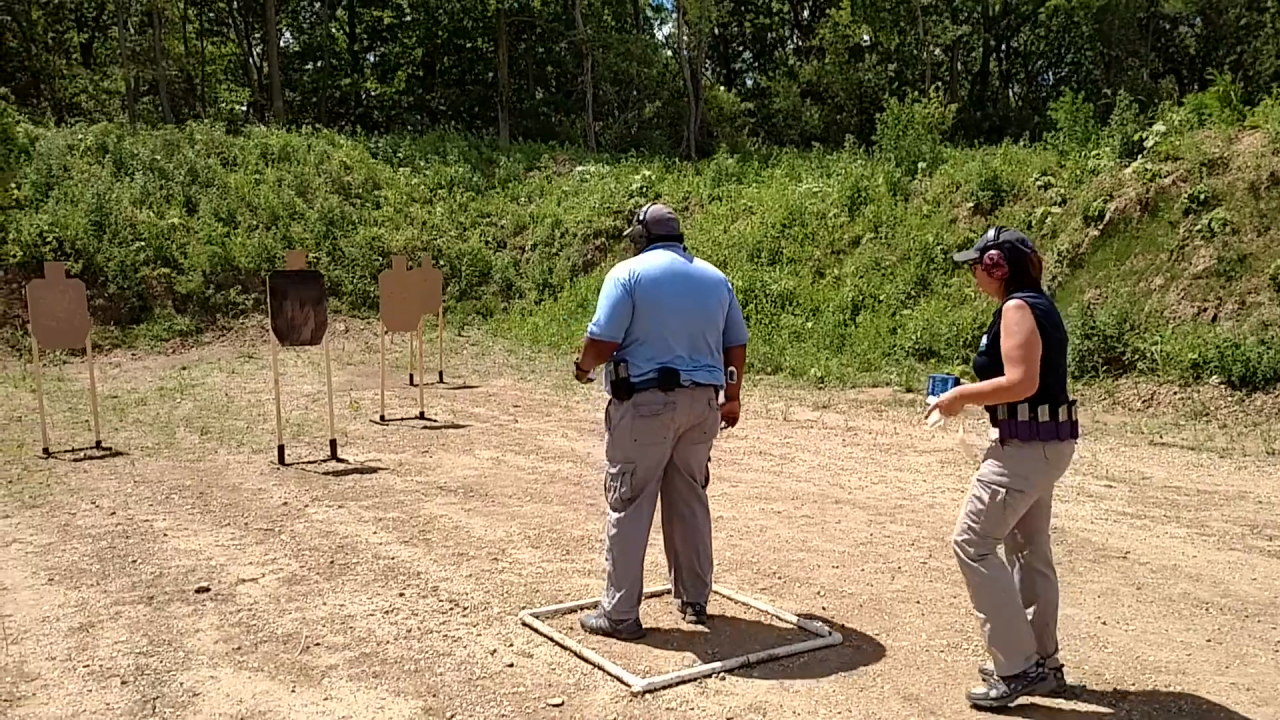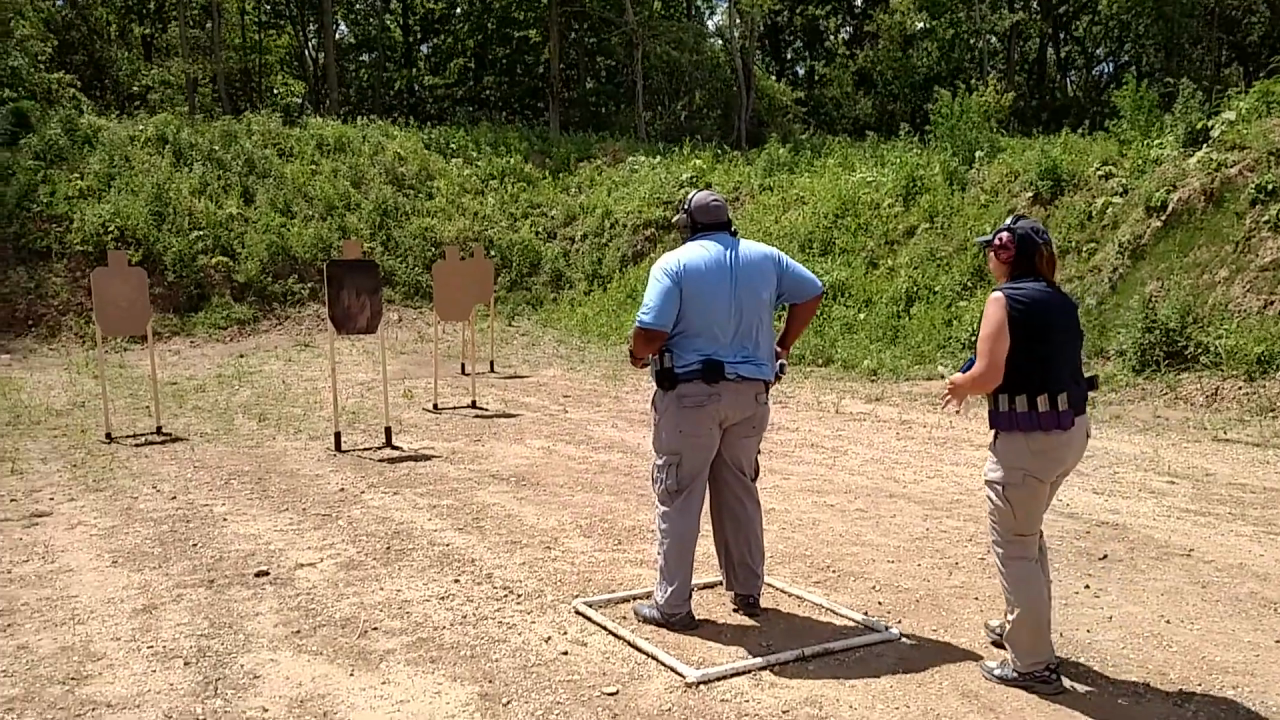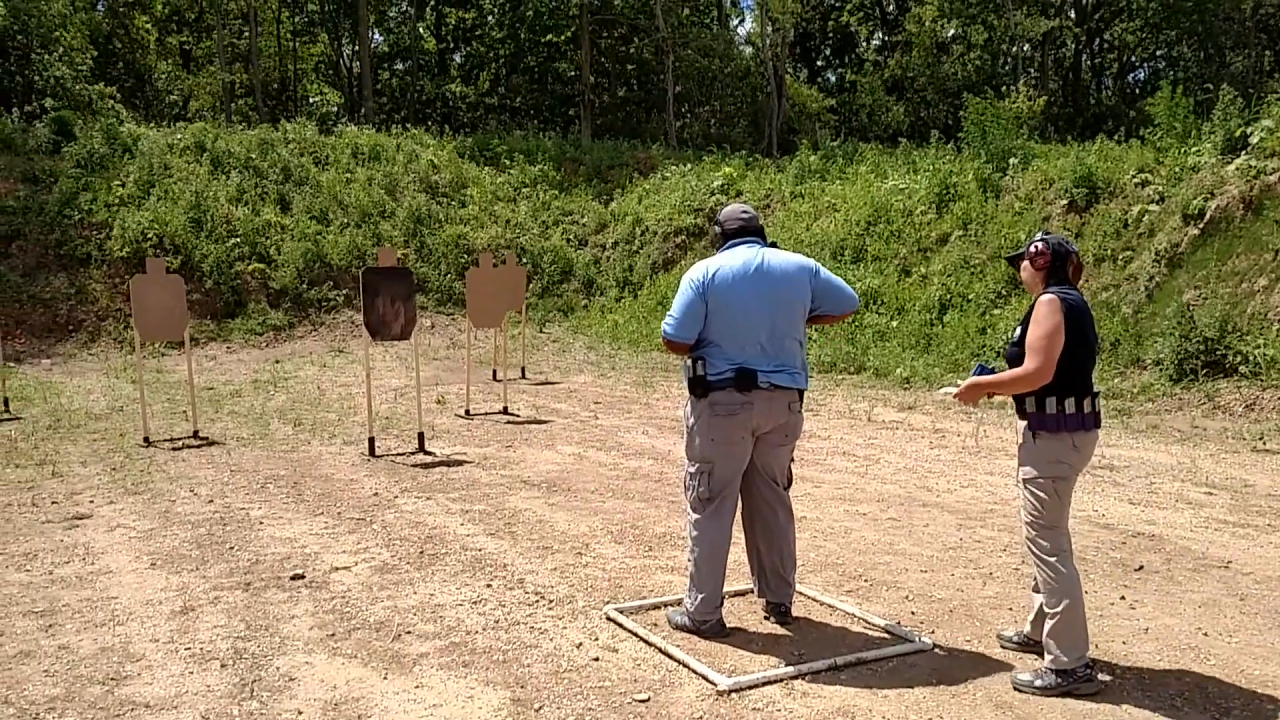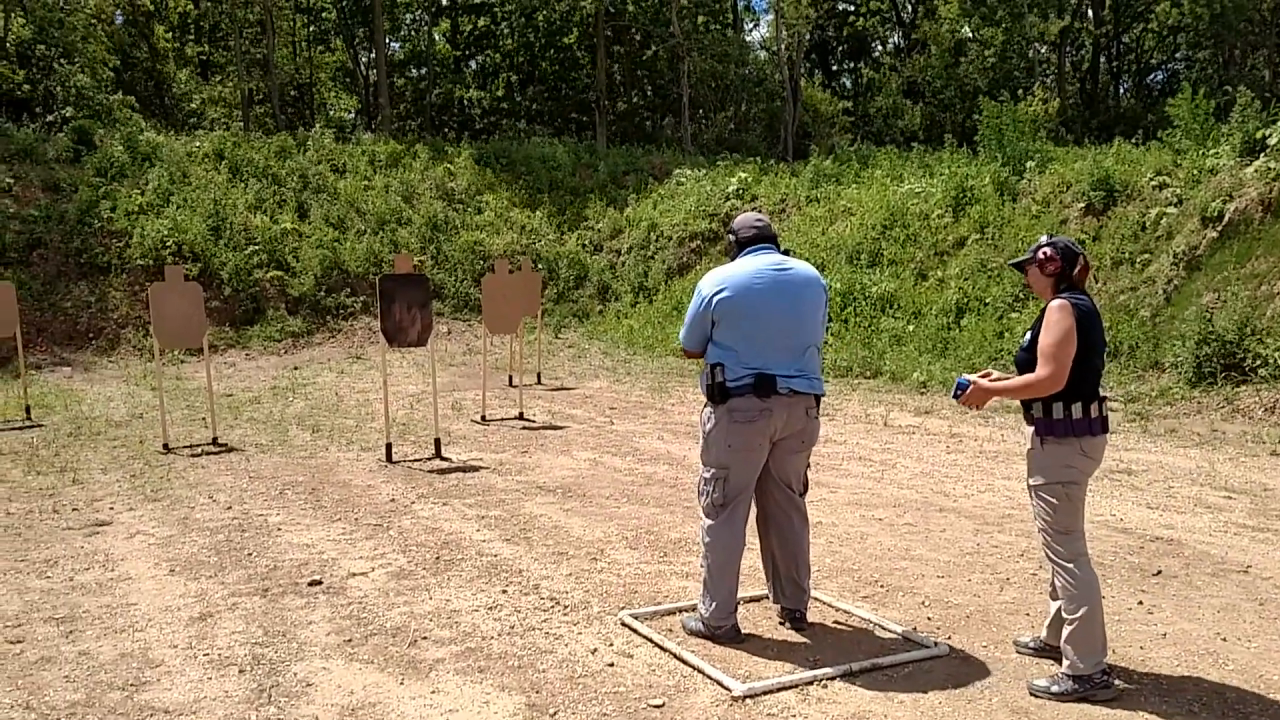
dt=1s
person 1, frame 1
left shoulder: (1017, 308)
right shoulder: (1036, 305)
left elbow: (1021, 383)
left wrist: (964, 395)
right wrist: (971, 391)
left hip: (1027, 445)
right hip: (1040, 443)
left knee: (972, 542)
right knee: (1029, 551)
left ankle: (1019, 666)
right ankle: (1038, 661)
person 1, frame 2
left shoulder: (1005, 299)
right shoulder: (1059, 300)
left elbow: (987, 377)
left wrist: (958, 384)
right wrist: (970, 384)
left hip: (1027, 436)
right hip: (1069, 429)
left knee: (1014, 547)
right knee: (1026, 534)
left ankle: (1033, 664)
right ankle: (1022, 629)
person 1, frame 3
left shoulder: (1051, 302)
right shoulder: (1068, 302)
left elbow: (1037, 374)
left wrist: (980, 384)
right wrist: (997, 385)
left hip: (1055, 433)
right hip: (1062, 429)
left knee: (1046, 543)
right knee: (1049, 536)
left ankle: (1070, 664)
right ankle: (1042, 630)
person 1, frame 4
left shoulder: (1062, 307)
right shoulder: (1076, 306)
left elbow: (1050, 380)
left wrist: (990, 390)
right wrist: (1003, 380)
left hip: (1062, 439)
right hip: (1072, 435)
left knee: (1066, 550)
right knee: (1061, 545)
left ankle: (1087, 670)
right ankle: (1058, 636)
person 2, frame 1
left shoulder: (628, 273)
right shoulder: (715, 277)
left elbow: (603, 342)
right elbow: (736, 344)
left wrist: (583, 366)
right wrist: (731, 396)
left hip: (644, 403)
right hip: (700, 401)
left knee: (628, 506)
right knee: (689, 500)
left ankle: (620, 613)
right ankle: (694, 600)
person 2, frame 2
left shoulder: (674, 263)
right shoulder: (764, 257)
left elbow: (651, 331)
right elbow: (811, 292)
left wrist: (638, 354)
right wrist: (783, 346)
left hip: (692, 394)
right hip: (750, 393)
left knee: (678, 499)
right knee: (740, 493)
left ankle: (672, 605)
right ankle: (748, 592)
person 2, frame 3
left shoulder: (705, 272)
right shoulder: (798, 267)
left elbow: (675, 341)
right elbow: (848, 304)
left wrist: (697, 347)
left hip: (723, 401)
right hip: (783, 401)
left knee: (710, 506)
right knee: (772, 501)
left ankle: (703, 612)
right ankle: (779, 600)
person 2, frame 4
left shoulder: (719, 281)
right shoulder: (812, 278)
left elbow: (691, 348)
left hip: (740, 408)
right hip: (800, 406)
left knee: (723, 512)
right knee: (787, 506)
left ankle: (718, 618)
right ankle: (794, 605)
